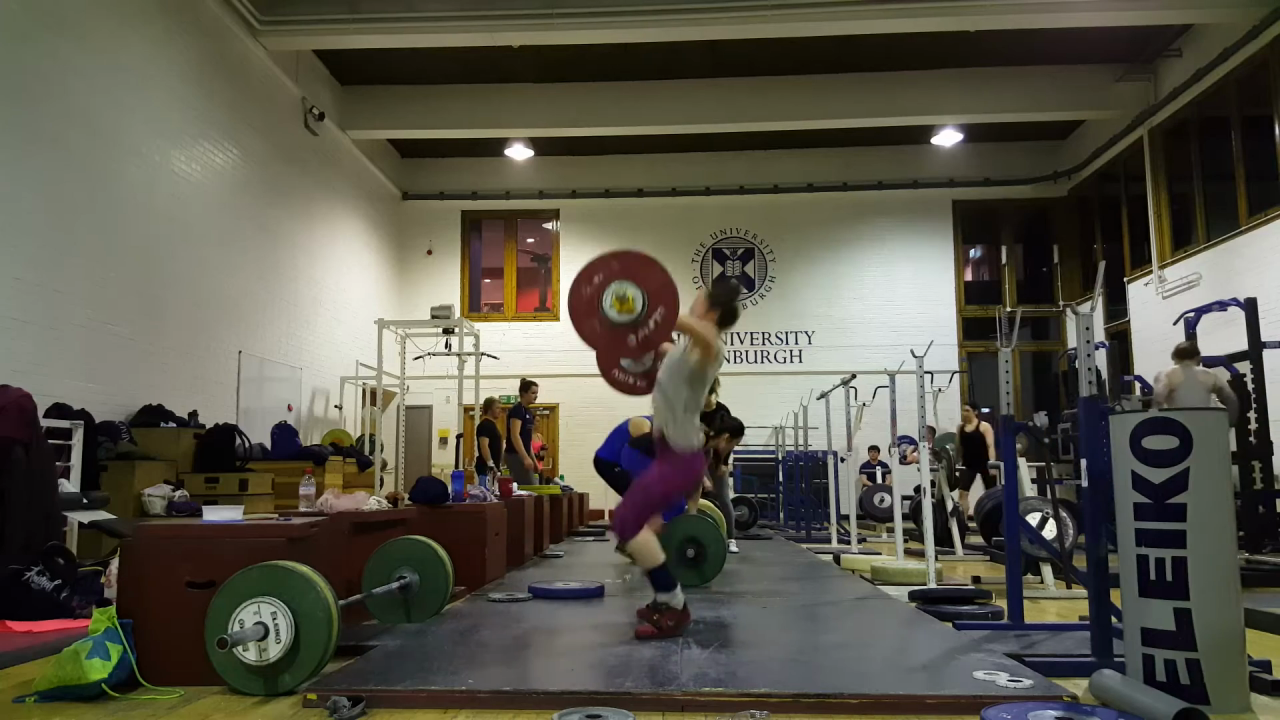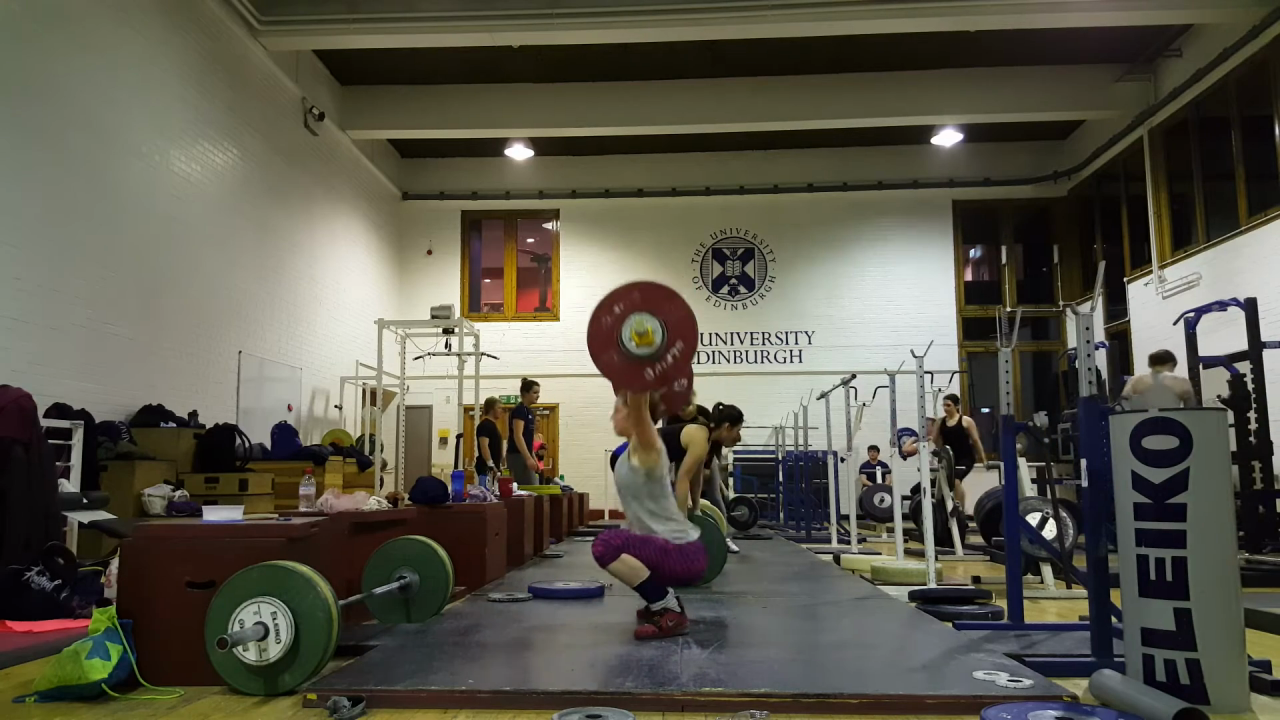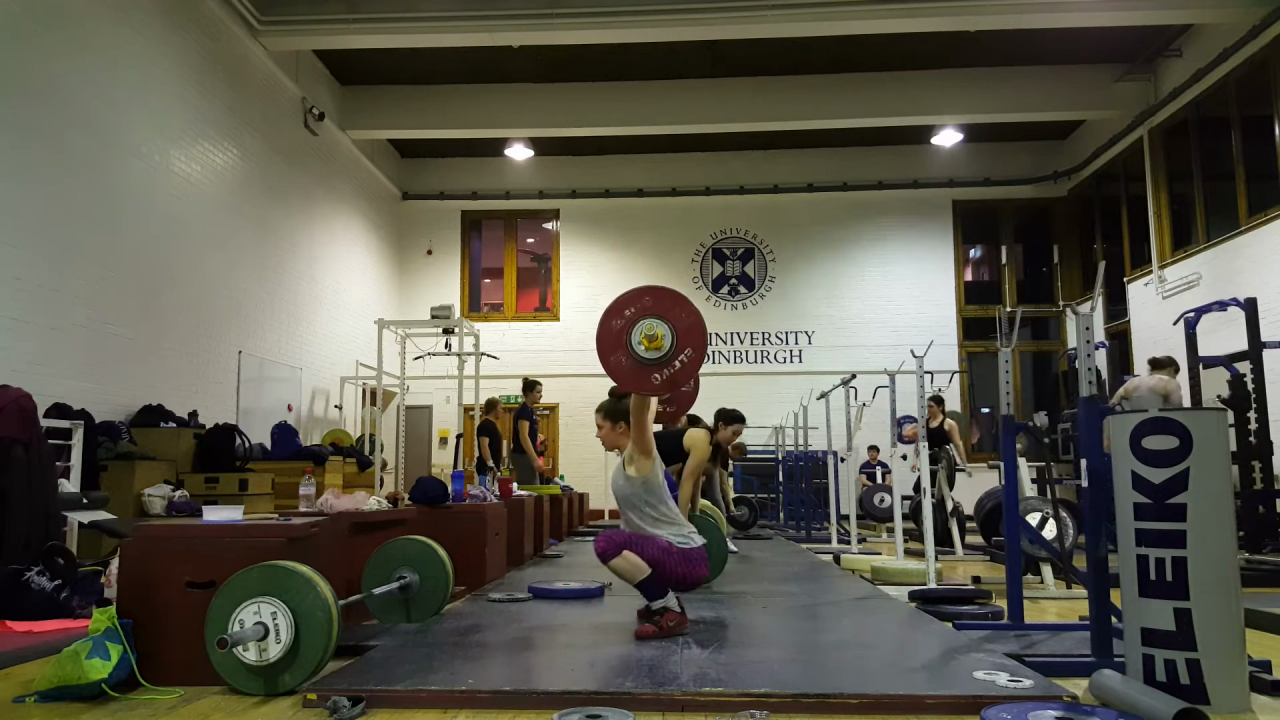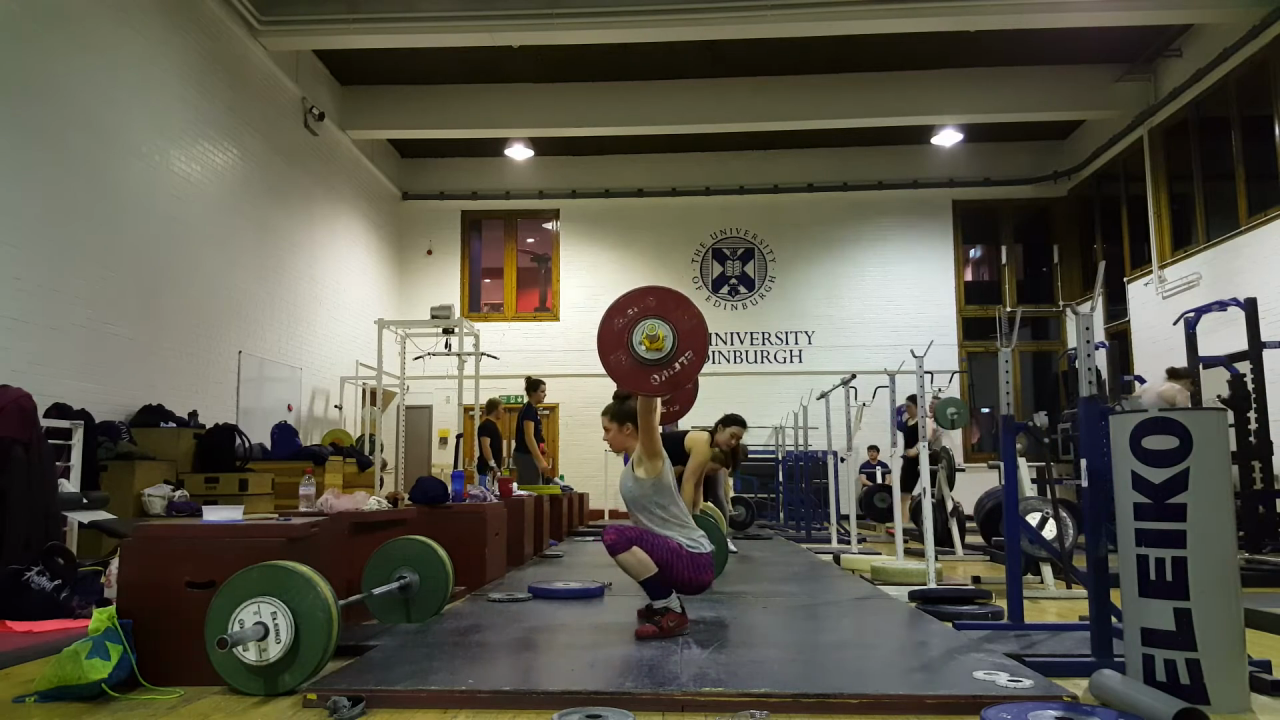
dt=0.3s
person 1, frame 1
left shoulder: (708, 343)
right shoulder: (694, 344)
left elbow: (687, 322)
left hip: (681, 456)
right hip: (672, 452)
left knee: (626, 520)
right knee: (628, 520)
left ankle: (672, 607)
right ankle: (666, 597)
person 1, frame 2
left shoulder: (646, 447)
right shoulder: (637, 447)
left elbow: (640, 405)
right elbow: (636, 404)
left hip: (682, 554)
right hip: (675, 547)
left knee: (606, 545)
right knee: (615, 546)
left ankle: (669, 612)
right ankle: (664, 601)
person 1, frame 3
left shoulder: (639, 455)
right shoulder: (633, 456)
left elbow: (640, 410)
right elbow: (647, 412)
left hip: (685, 558)
right hip: (678, 553)
left knee: (607, 544)
right knee: (613, 544)
left ankle: (670, 612)
right ankle: (663, 601)
person 1, frame 4
left shoulder: (648, 457)
right shoulder: (639, 458)
left elbow: (647, 415)
right elbow: (651, 416)
left hip: (692, 562)
right hip: (684, 556)
left knee: (615, 536)
right knee: (623, 541)
left ankle: (671, 612)
right ankle: (665, 602)
